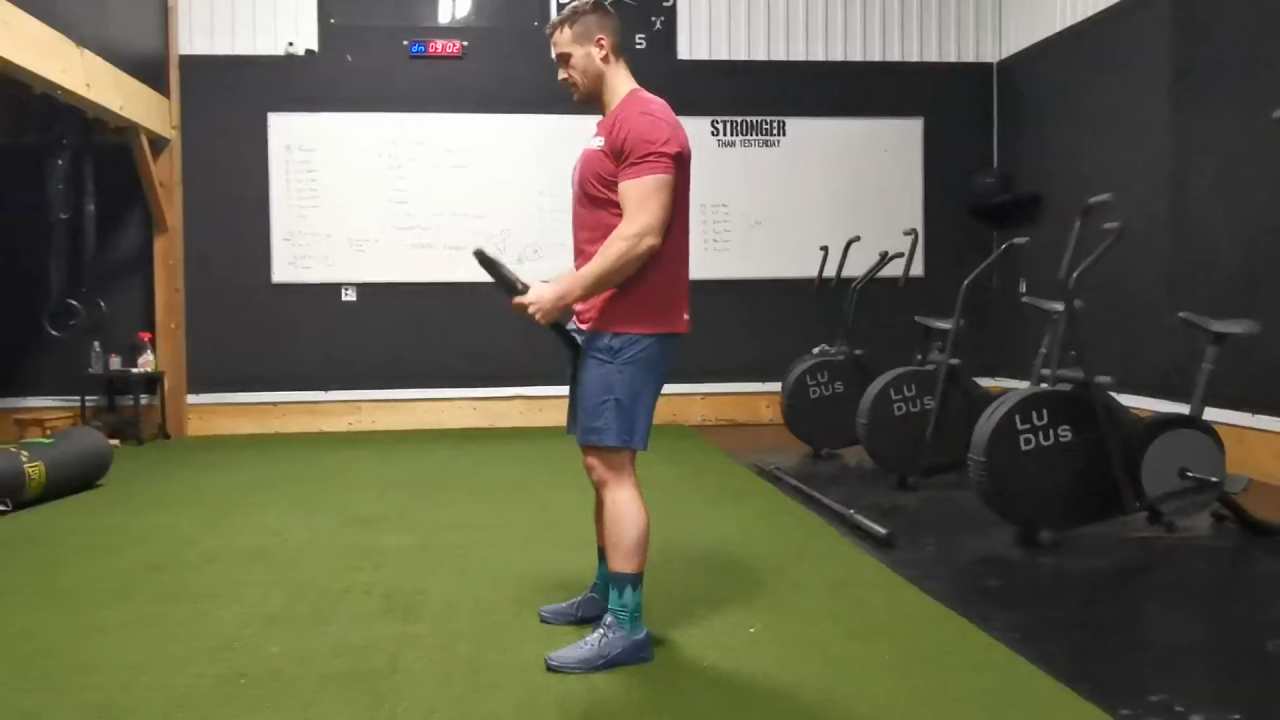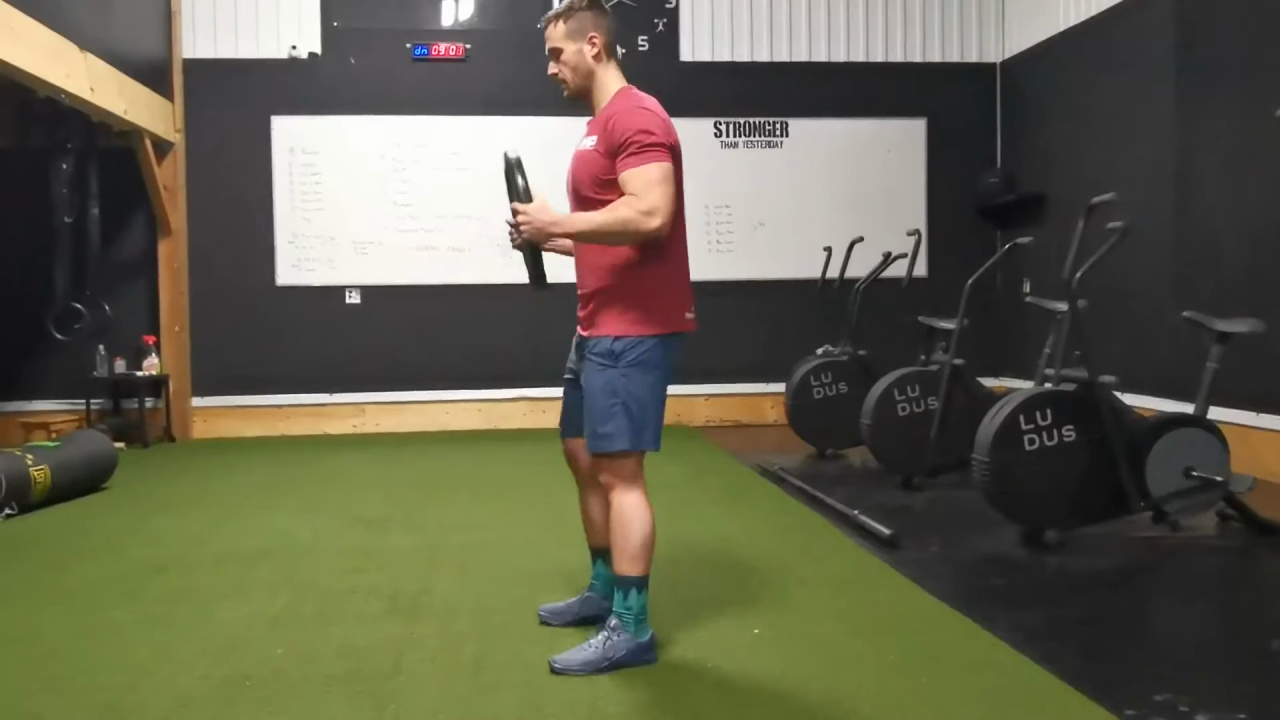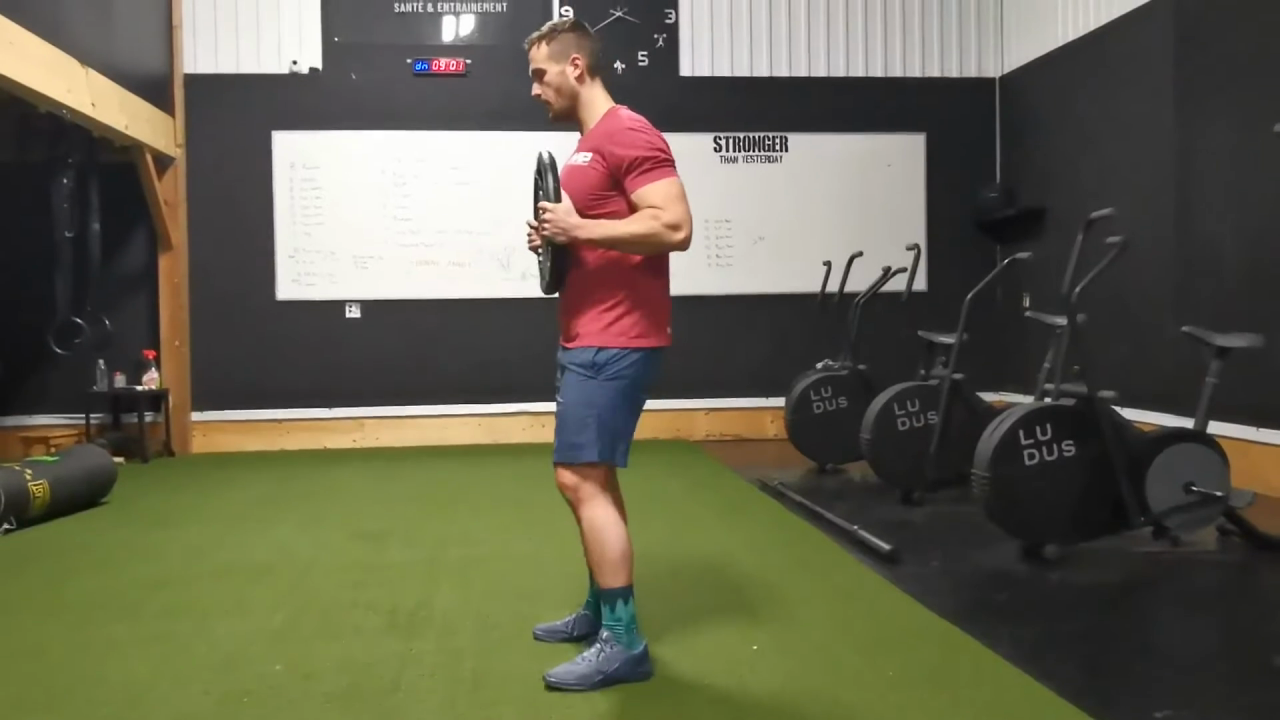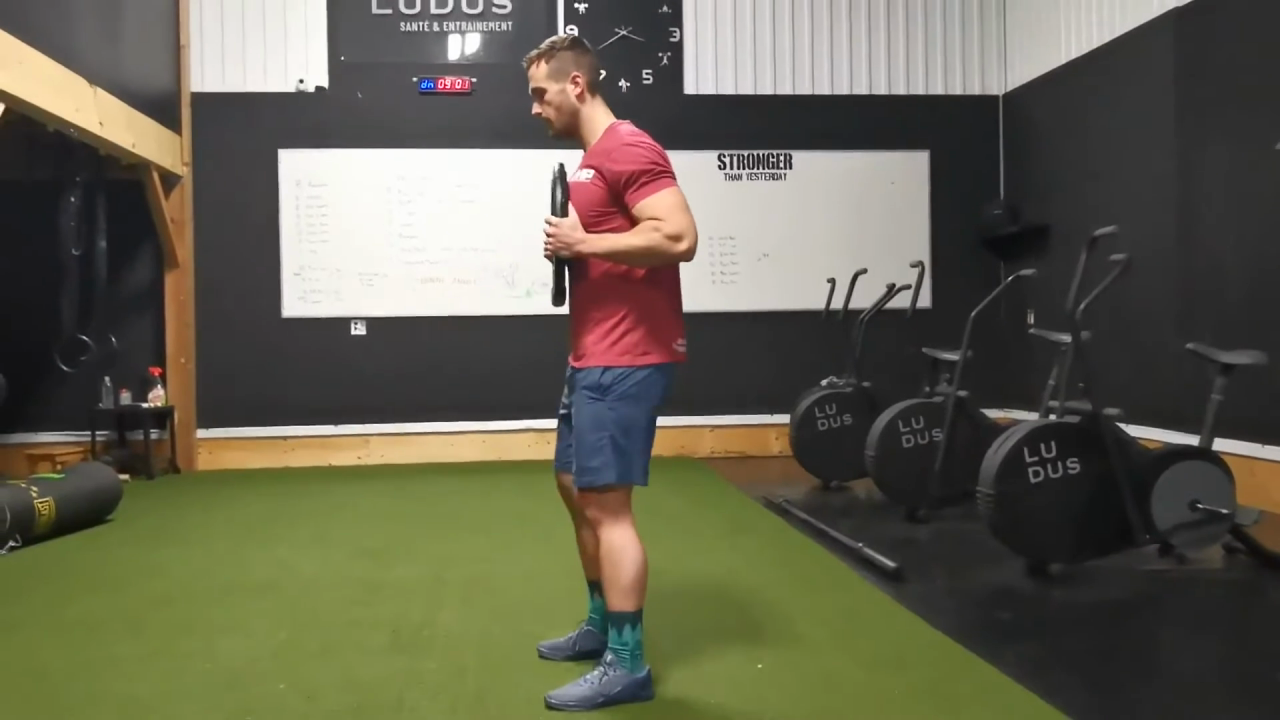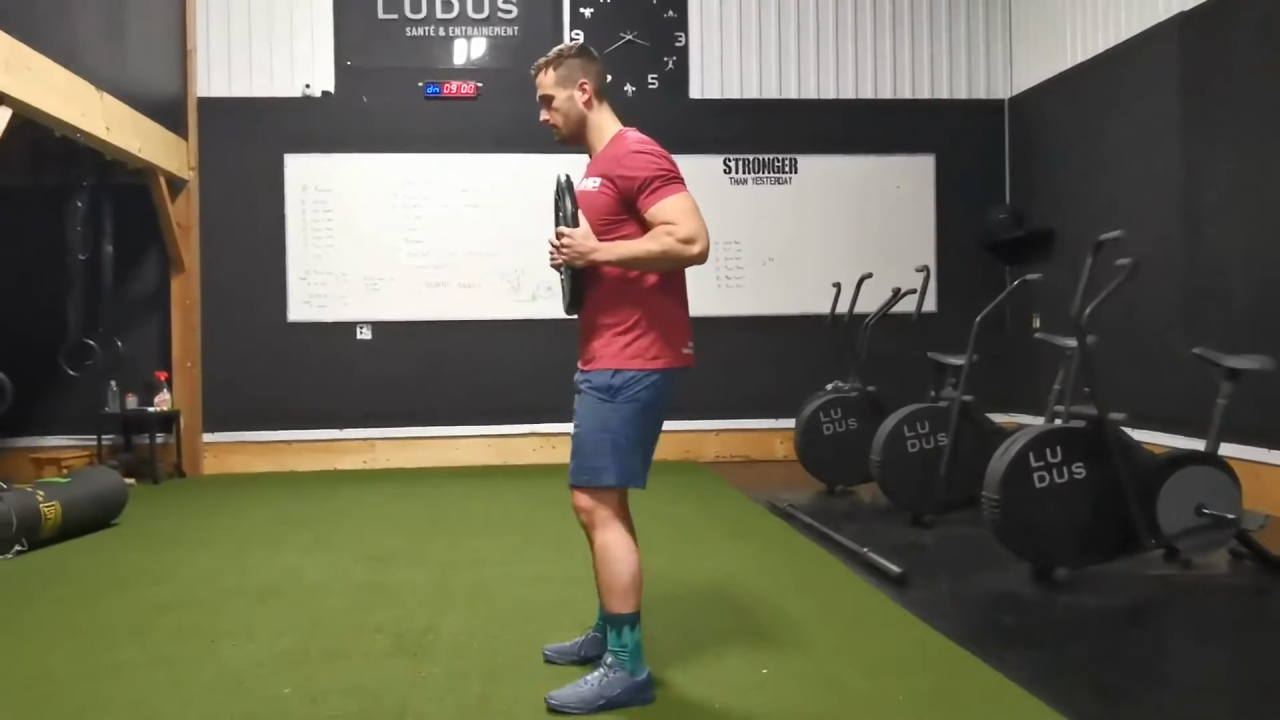
dt=0.3s
person 1, frame 1
left shoulder: (644, 122)
right shoulder: (613, 126)
left elbow: (641, 236)
left wrist: (561, 294)
right wrist: (566, 290)
left hip: (630, 327)
right hip: (605, 323)
left knee: (611, 467)
right knee: (599, 462)
left ankle: (626, 626)
right ankle: (607, 591)
person 1, frame 2
left shoulder: (635, 116)
right shoulder: (602, 124)
left elbow: (650, 217)
left wrist: (556, 223)
right wrist: (558, 236)
left hip: (634, 326)
right hip: (602, 323)
left knee: (618, 471)
right knee: (583, 454)
left ankle: (631, 628)
right ankle: (604, 589)
person 1, frame 3
left shoulder: (629, 136)
right shoulder: (586, 147)
left elbow: (674, 227)
left wrist: (582, 230)
right wrist: (558, 236)
left hip: (615, 340)
right hip: (585, 337)
left knee: (580, 479)
right knee: (589, 479)
left ankle: (623, 641)
right ankle: (598, 609)
person 1, frame 4
left shoulder: (628, 150)
right shoulder: (593, 160)
left elbow: (677, 238)
left wrist: (585, 242)
right wrist: (569, 246)
left hip: (625, 357)
right hip: (595, 356)
left knee: (607, 505)
right knee: (577, 489)
left ankle: (627, 664)
right ankle: (601, 624)
person 1, frame 5
left shoulder: (635, 157)
right shoulder: (598, 167)
left elbow: (691, 241)
left wrist: (599, 252)
right wrist: (578, 257)
left hip: (634, 361)
right hip: (605, 359)
left knee: (598, 504)
right knee: (596, 501)
right ankle: (607, 632)
